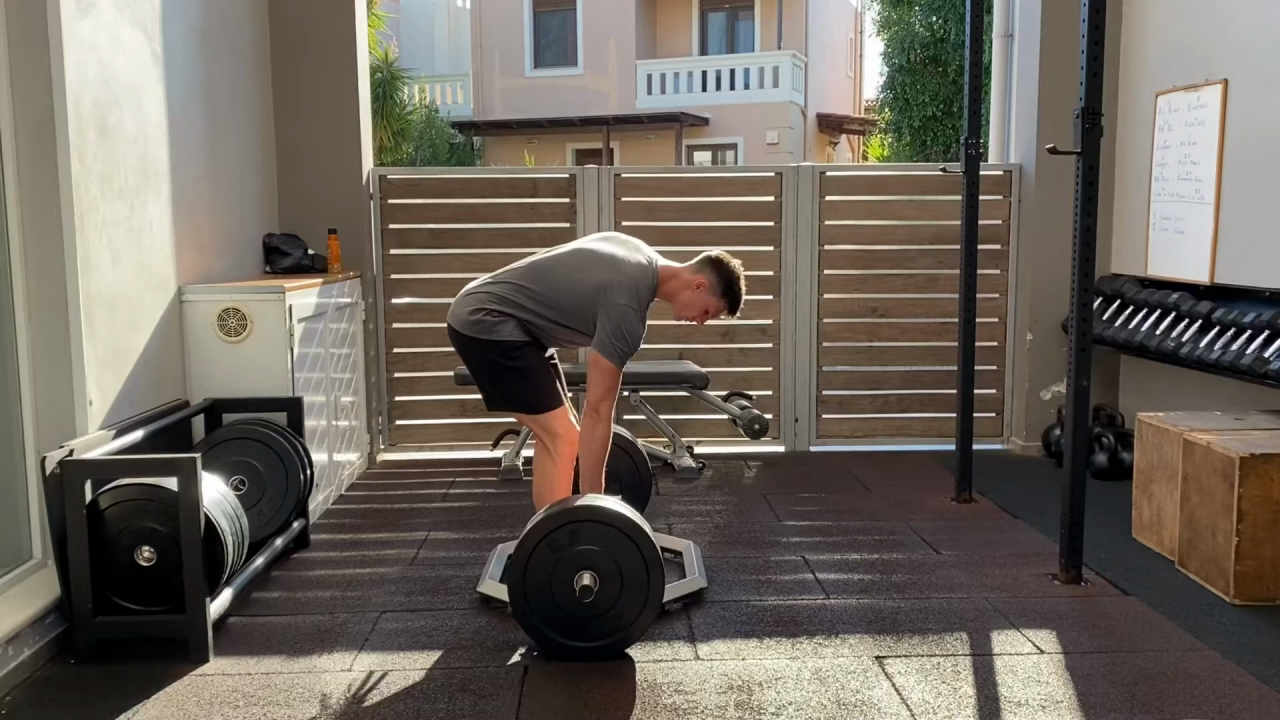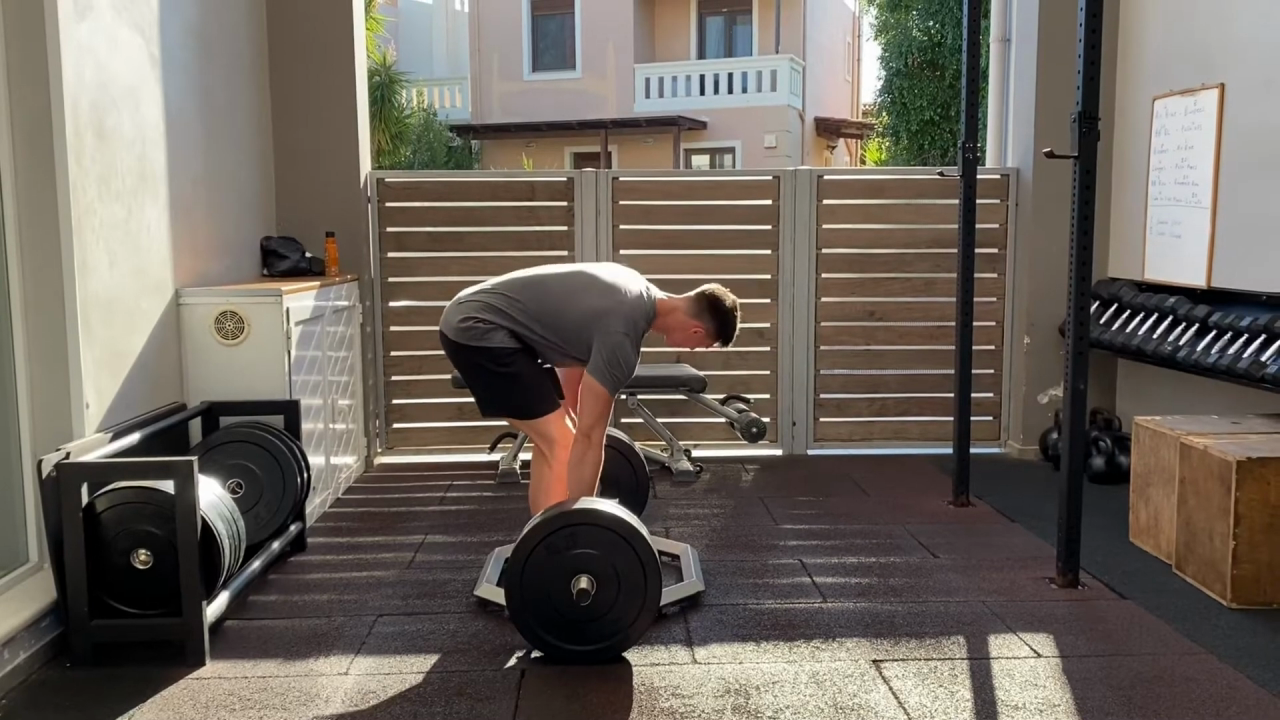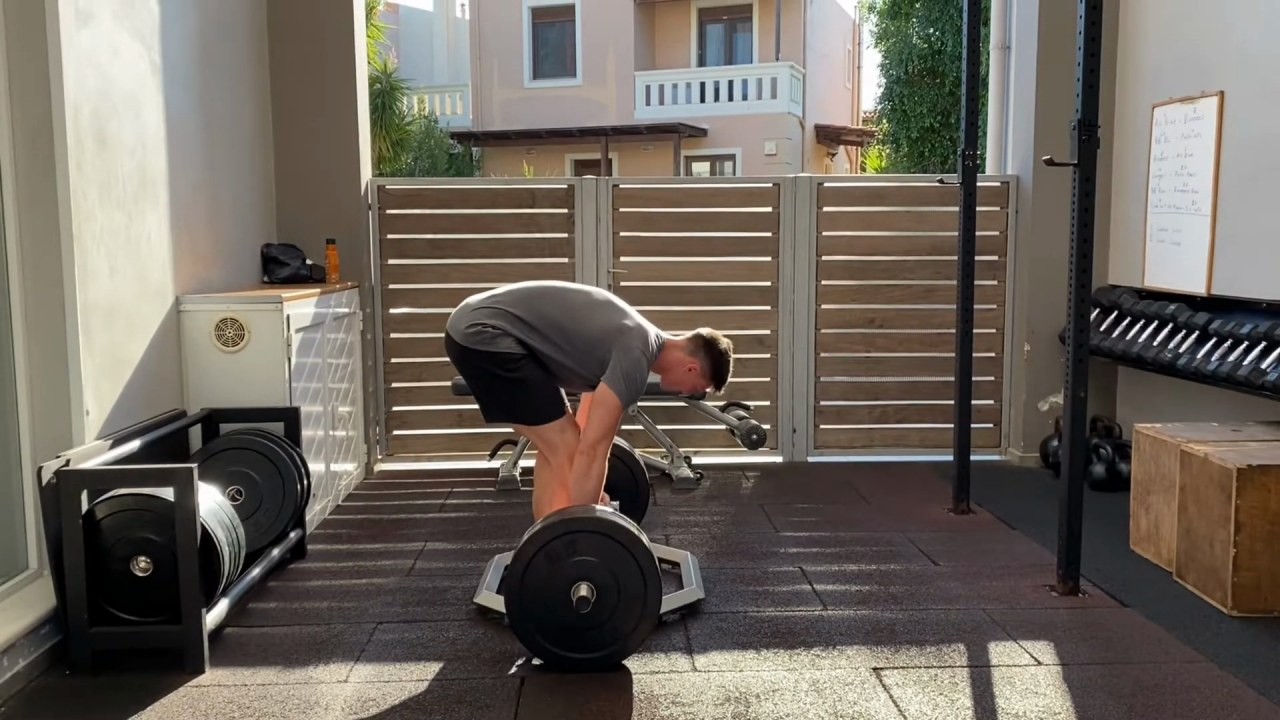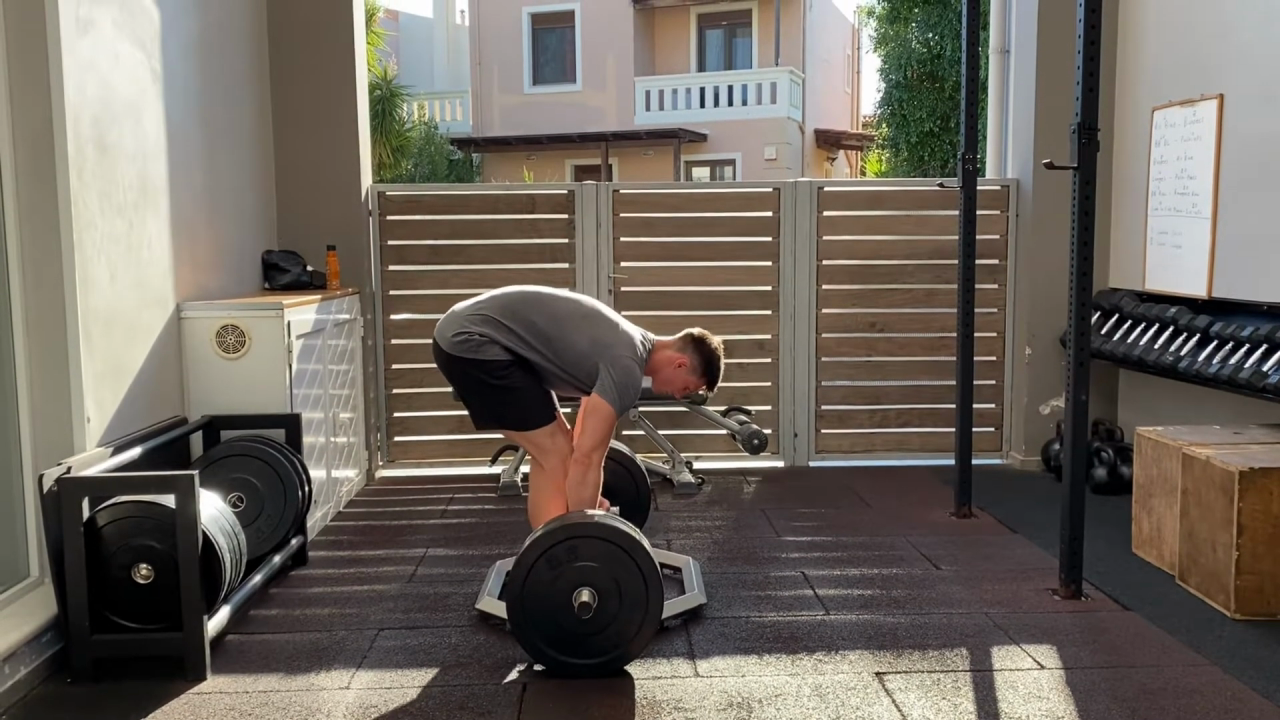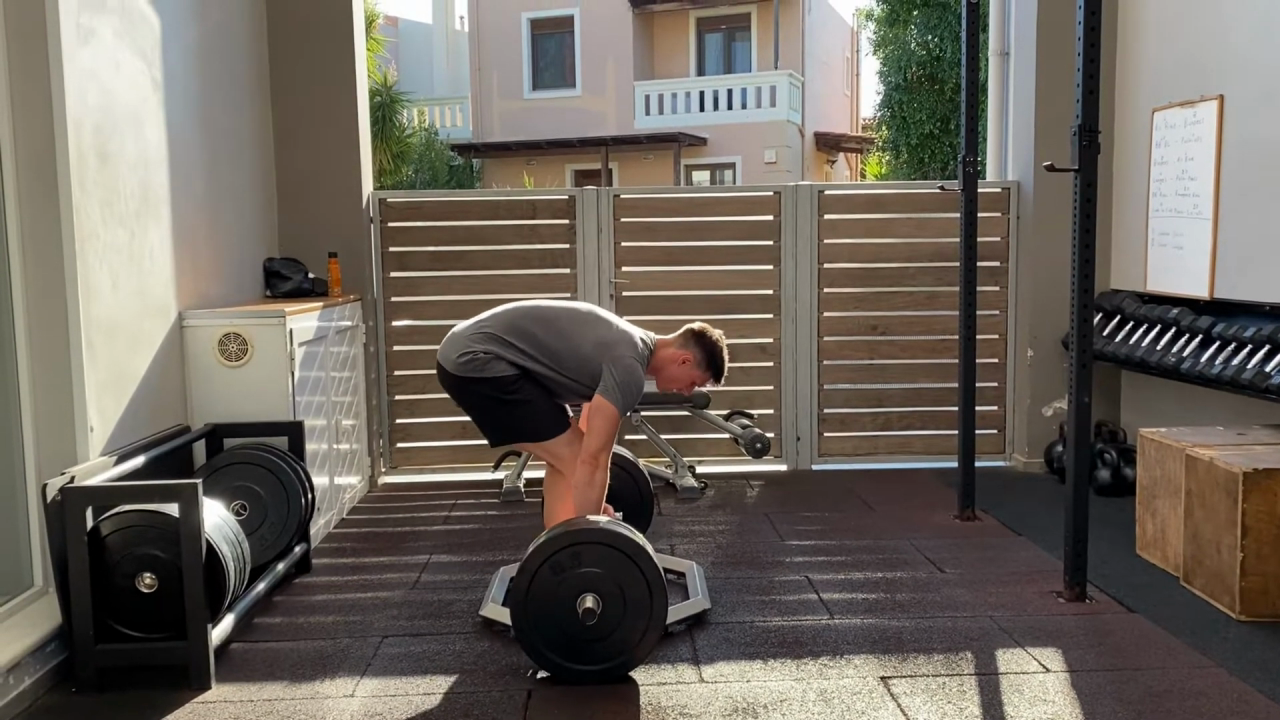
dt=1s
person 1, frame 1
left shoulder: (641, 257)
right shoulder: (626, 307)
right elbow: (598, 410)
left hip: (482, 315)
right hip: (485, 321)
left knee: (556, 434)
right knee: (563, 439)
person 1, frame 2
left shoulder: (638, 292)
right shoulder: (621, 335)
right elbow: (590, 437)
left wrist: (566, 412)
left hip: (476, 321)
right hip: (477, 329)
left knee: (553, 439)
right knee: (560, 444)
person 1, frame 3
left shoulder: (634, 339)
right shoulder: (636, 357)
left elbow: (587, 432)
right elbow: (592, 449)
left wrist: (588, 493)
left hip: (478, 328)
right hip: (482, 334)
left knee: (558, 445)
right knee: (564, 449)
person 1, frame 4
left shoulder: (626, 345)
right shoulder: (626, 367)
left elbow: (584, 442)
right elbow: (586, 458)
left wrist: (587, 501)
left hip: (473, 335)
right hip: (470, 341)
left knee: (552, 451)
right knee: (555, 455)
person 1, frame 5
left shoulder: (627, 346)
right shoulder: (628, 367)
left elbow: (589, 448)
right elbow: (592, 460)
left wrist: (592, 507)
left hip: (470, 352)
right hip: (474, 360)
left knee: (567, 457)
right knee: (572, 461)
